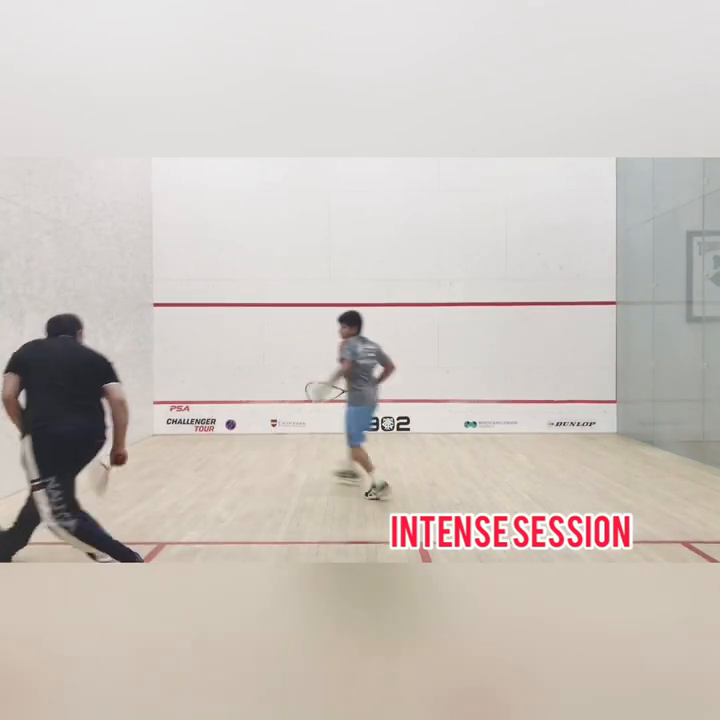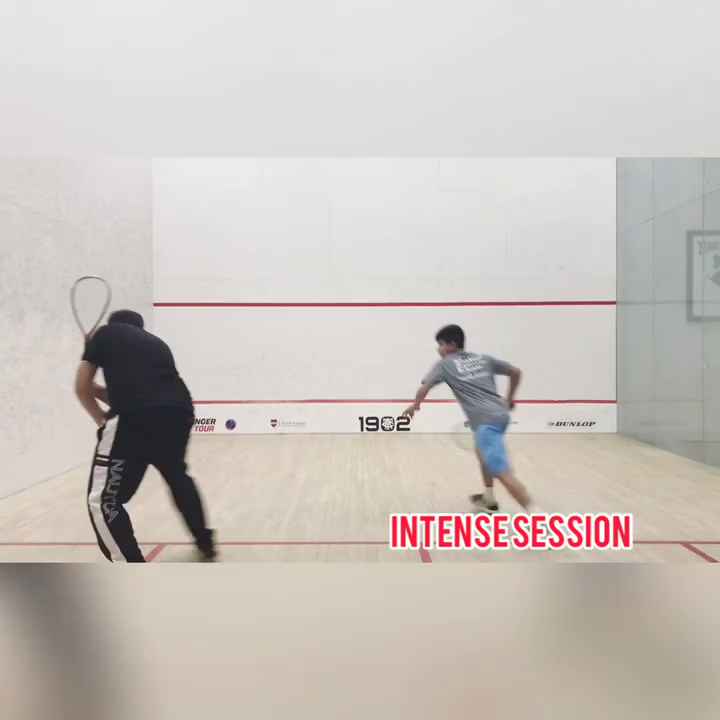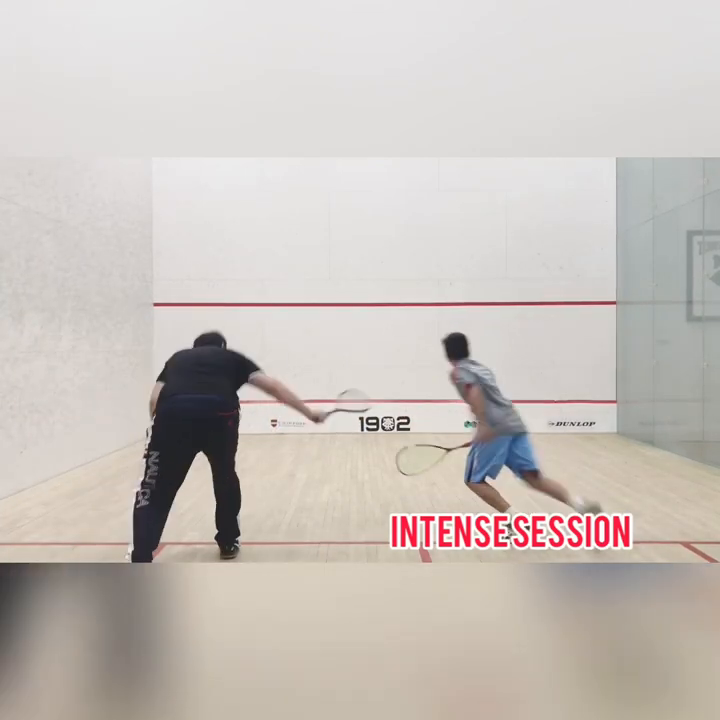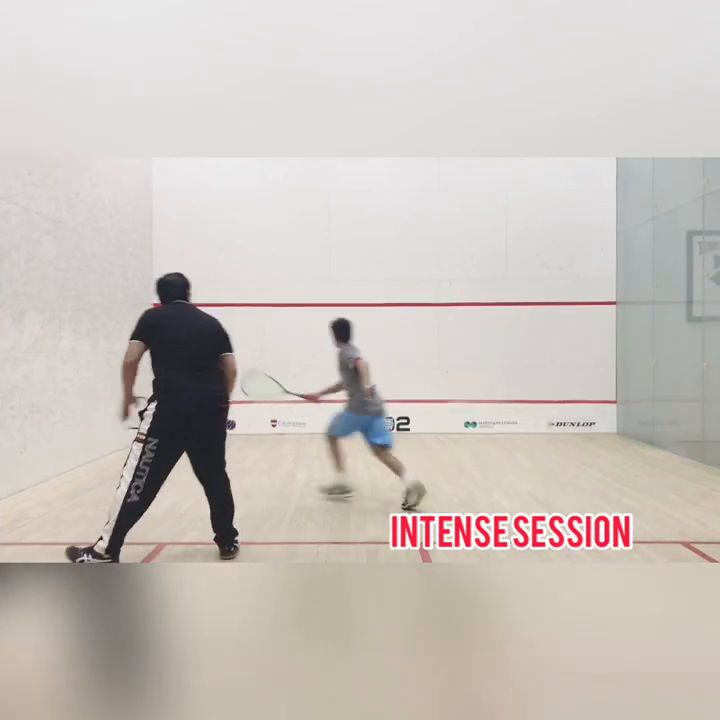
dt=0.5s
person 1, frame 1
left shoulder: (29, 351)
right shoulder: (95, 358)
right elbow: (119, 401)
left wrist: (28, 431)
right wrist: (118, 446)
left hip: (46, 433)
right hip: (91, 433)
left knee: (59, 515)
right knee: (52, 493)
left ankle: (126, 561)
person 1, frame 2
left shoulder: (106, 334)
right shoulder: (159, 344)
left elbow: (82, 386)
left wrist: (102, 419)
left hip: (134, 417)
right hip: (180, 412)
left knee: (103, 500)
right knee: (178, 479)
right ankle: (206, 544)
person 1, frame 3
left shoulder: (178, 358)
right shoulder: (234, 358)
left elbow: (155, 400)
right elbow: (273, 386)
left wrist: (160, 433)
right wrist: (308, 412)
left hip: (175, 413)
right hip: (220, 412)
left knee: (153, 491)
right knee: (225, 476)
left ankle: (141, 561)
right ankle: (229, 542)
person 1, frame 4
left shoulder: (153, 317)
right shoulder: (211, 323)
left elbow: (130, 361)
right elbow: (230, 371)
left wrist: (128, 397)
right wrist: (220, 405)
left hip: (171, 404)
right hip: (212, 405)
left knee: (139, 479)
right knee: (215, 476)
left ankle: (106, 550)
right ankle: (228, 541)
person 2, frame 1
left shoulder: (347, 344)
right shoulder: (373, 346)
left elbow: (344, 367)
right elbow: (390, 366)
left wrist: (330, 382)
left hip: (357, 400)
right hip: (370, 399)
left knee: (354, 443)
right knee: (355, 436)
left ankle: (378, 483)
right ankle: (351, 469)
person 2, frame 2
left shoulder: (445, 364)
right shoulder: (484, 359)
left elbow: (423, 389)
right elbow: (516, 372)
left wrist: (414, 406)
right wrist: (510, 398)
left hip: (483, 420)
right hip: (501, 415)
left knee: (500, 471)
right knee: (483, 453)
right ankle: (488, 498)
person 2, frame 3
left shoulder: (457, 372)
right shoulder: (481, 368)
left elbow: (474, 393)
left wrist: (483, 427)
right wrist: (481, 435)
left hip: (494, 429)
right hip: (513, 425)
left knee: (474, 481)
right knee: (534, 476)
left ankle: (511, 518)
right ankle: (583, 506)
person 2, frame 4
left shoulder: (345, 352)
right shoulder: (352, 352)
left elbow: (362, 364)
right elbow: (345, 383)
left wrist: (366, 384)
right wrist: (320, 394)
left hip: (360, 408)
right hip: (375, 408)
left knee: (331, 434)
right knee: (382, 453)
left ankle: (342, 483)
right ankle: (411, 484)
